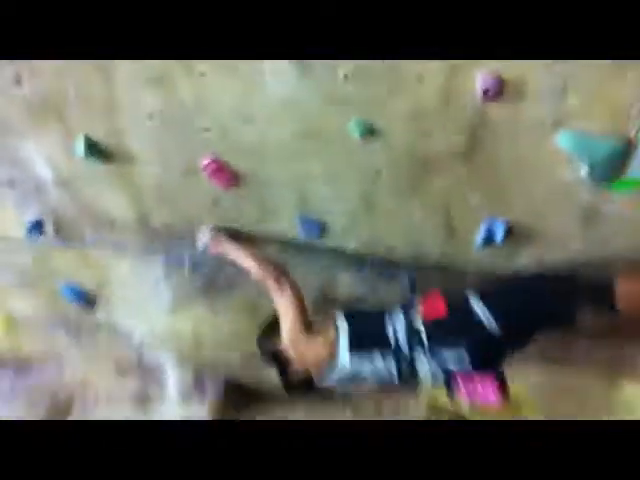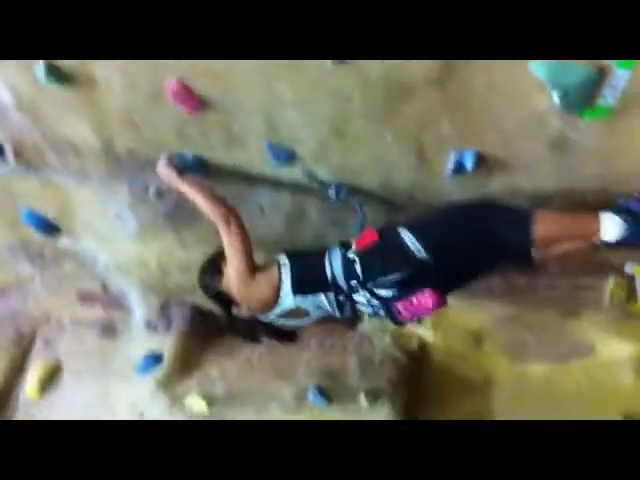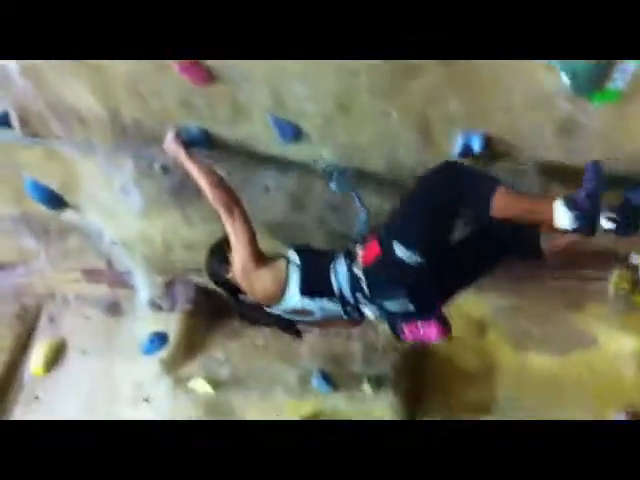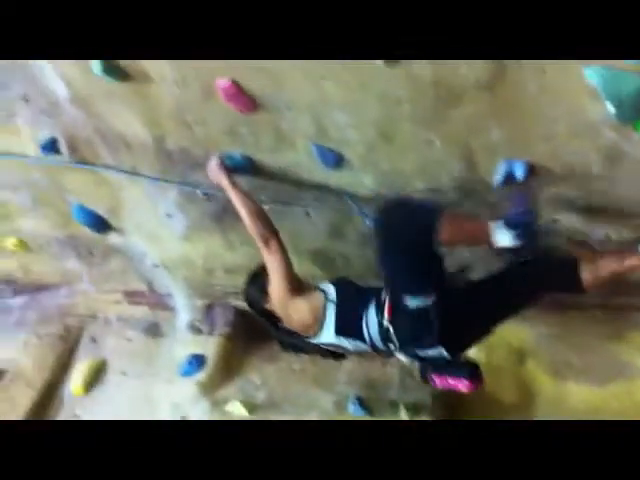
dt=0.2s
person 1, frame 1
left shoulder: (314, 367)
right shoulder: (305, 346)
right elbow: (277, 280)
right wrist: (224, 244)
left hip: (441, 362)
left knee: (537, 310)
right knee: (559, 291)
person 1, frame 2
left shoulder: (264, 307)
right shoulder: (250, 286)
right elbow: (226, 218)
right wrist: (177, 179)
left hip: (387, 297)
right hip: (382, 266)
left knee: (497, 245)
right knee: (488, 219)
left ankle: (600, 235)
person 1, frame 3
left shoulder: (269, 296)
right shoulder: (254, 276)
right elbow: (230, 207)
right wrist: (184, 155)
left hip: (391, 301)
right hip: (384, 273)
left knee: (502, 236)
right knee: (450, 178)
left ankle: (592, 222)
right ankle: (566, 213)
person 1, frame 4
left shoulder: (309, 320)
right shoulder: (290, 306)
right elbow: (267, 238)
right wrist: (226, 181)
left hip: (422, 335)
right hip: (415, 321)
left knee: (540, 269)
right knee: (396, 216)
right ankle: (501, 234)
